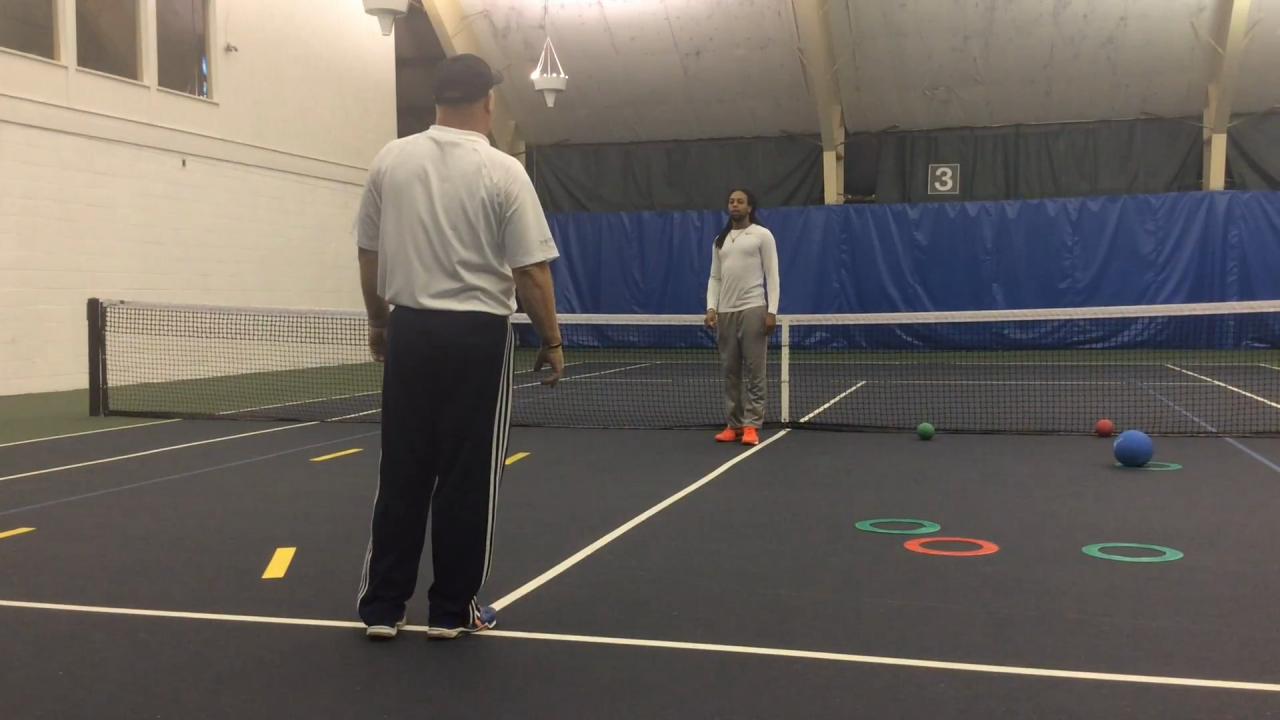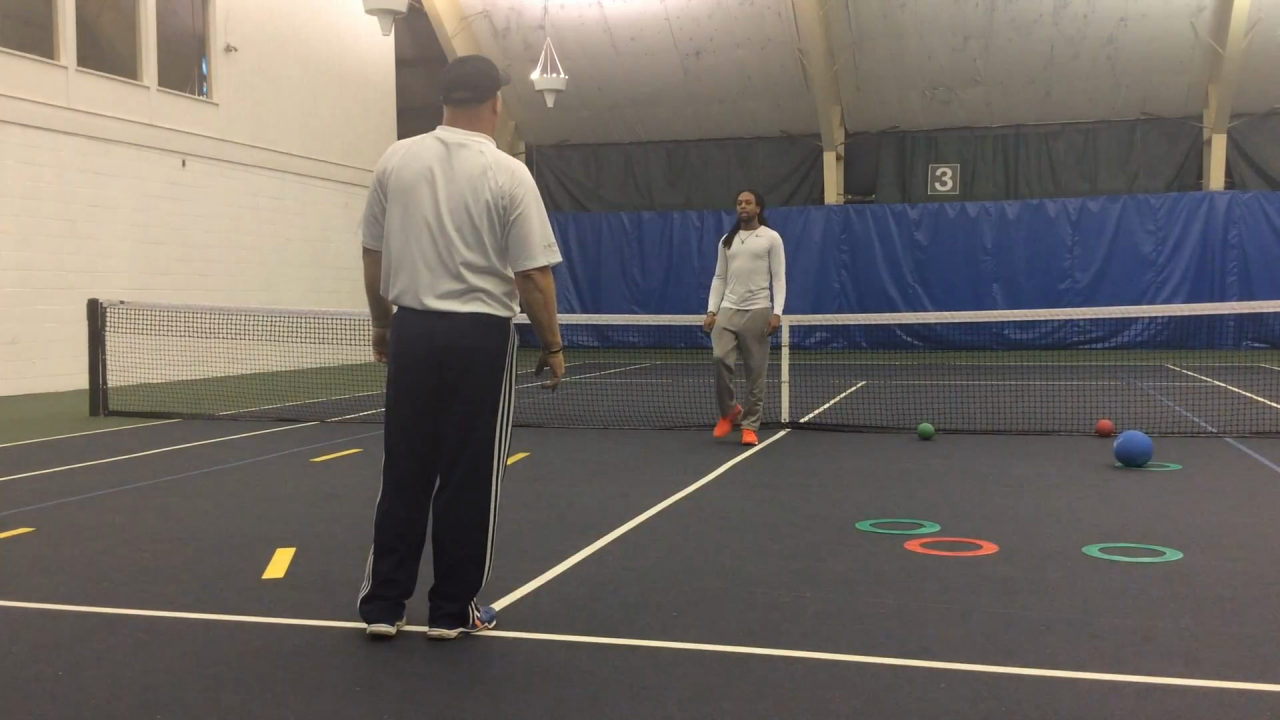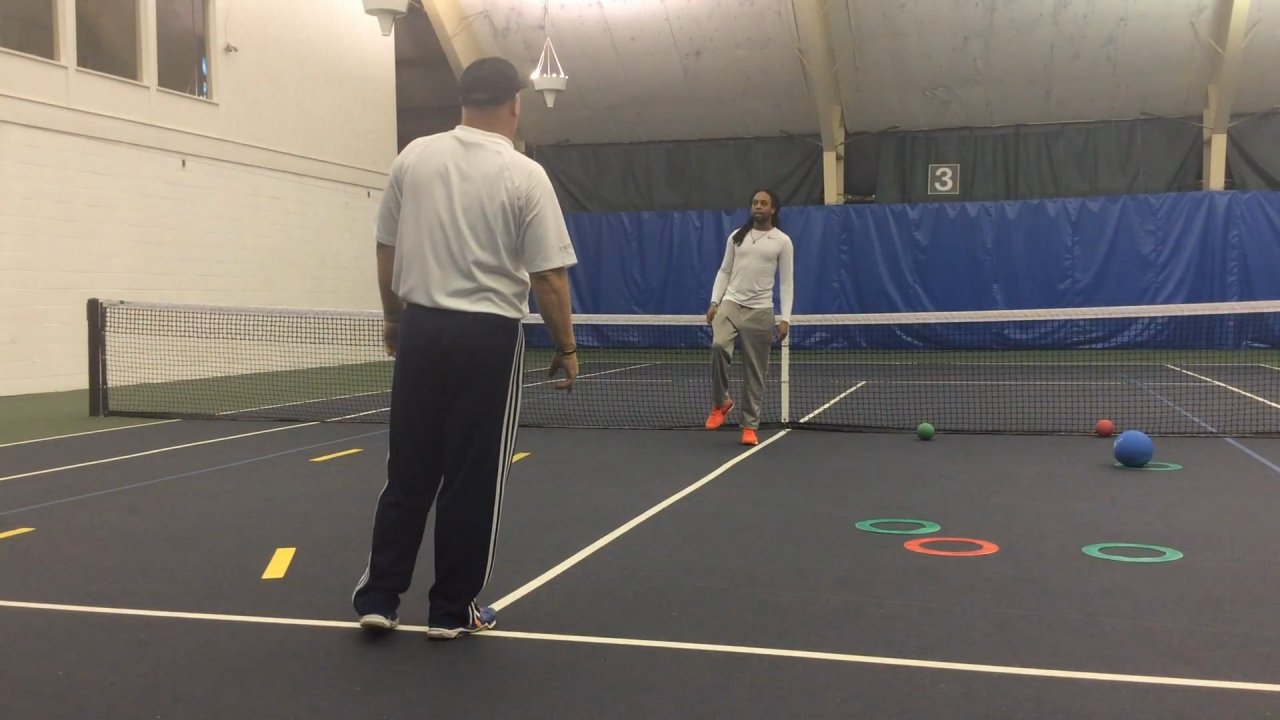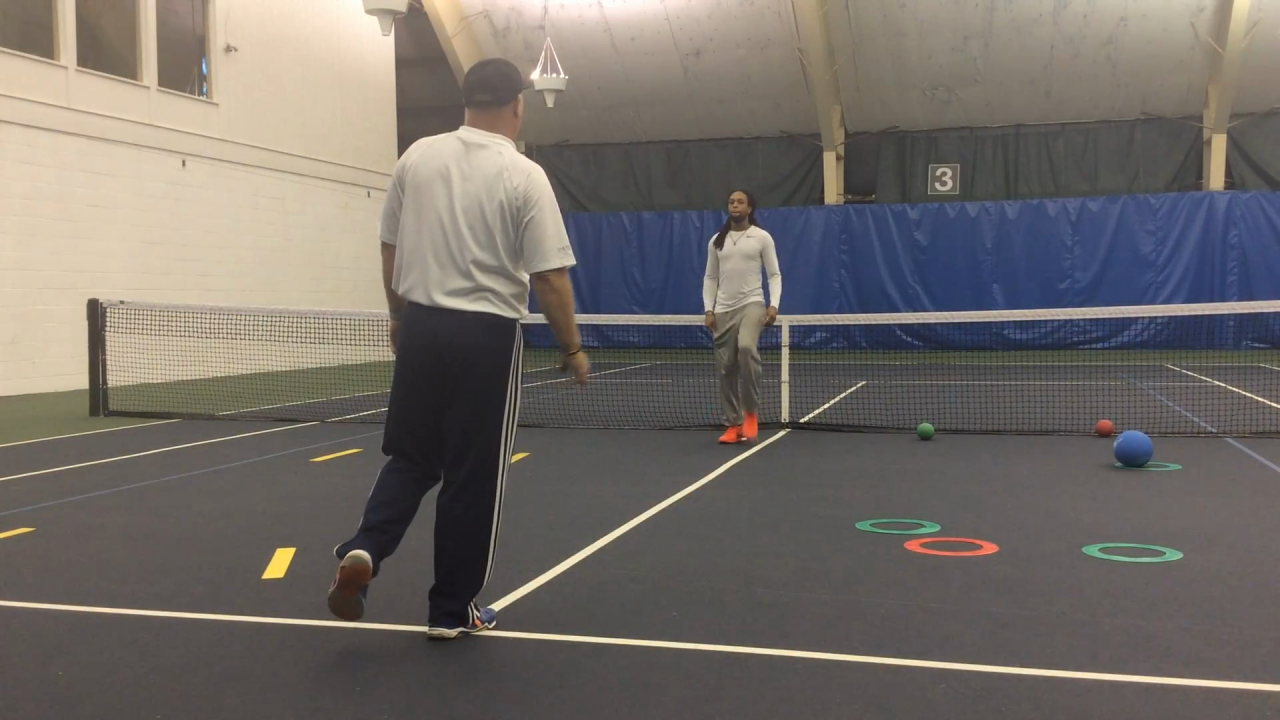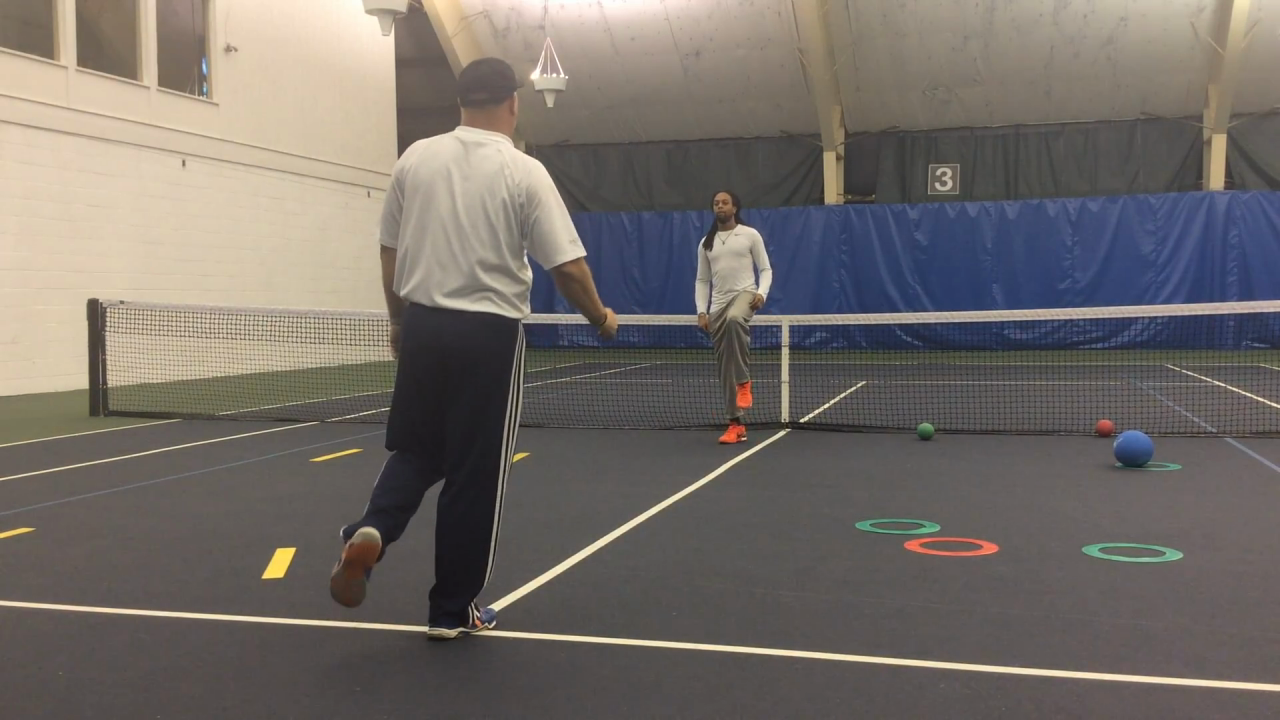
dt=1s
person 1, frame 1
left shoulder: (390, 159)
right shoulder: (503, 171)
left elbow: (369, 255)
right elbow: (531, 271)
left wrist: (378, 321)
right wrist: (552, 340)
left hip: (409, 331)
right hip: (477, 336)
left knee: (401, 475)
right knee: (466, 479)
left ankle: (382, 605)
right ankle: (451, 609)
person 1, frame 2
left shoulder: (396, 159)
right shoulder: (508, 173)
left elbow: (373, 255)
right elbow: (533, 275)
left wrist: (381, 322)
right wrist: (552, 346)
left hip: (412, 332)
right hip: (480, 337)
left knee: (404, 475)
right knee: (467, 480)
left ankle: (382, 604)
right ankle: (452, 610)
person 1, frame 3
left shoulder: (413, 157)
right shoulder: (524, 175)
left elbow: (386, 251)
right elbow: (548, 277)
left wrist: (393, 318)
right wrist: (566, 348)
left hip: (421, 330)
right hip: (488, 336)
left knee: (408, 475)
right knee: (472, 480)
left ankle: (378, 596)
right ankle: (452, 610)
person 1, frame 4
left shoulder: (416, 157)
right shoulder: (523, 175)
left elbow: (391, 249)
right elbow: (550, 277)
left wrist: (400, 316)
right wrist: (573, 349)
left hip: (423, 327)
right hip: (485, 335)
left knee: (410, 460)
right knee: (473, 478)
left ankle: (363, 552)
right ankle: (453, 610)
person 1, frame 5
left shoulder: (415, 157)
right shoulder: (524, 172)
left elbow: (390, 252)
right elbow: (567, 269)
left wrist: (398, 320)
right wrist: (601, 318)
left hip: (423, 327)
right hip: (488, 334)
left knee: (415, 452)
right knee: (474, 477)
left ankle: (368, 535)
right ankle: (452, 609)
person 2, frame 1
left shoulder: (763, 235)
right shoulder: (720, 240)
left elbow: (772, 276)
right elbow: (715, 278)
left wrist: (772, 311)
right wrist: (711, 308)
left hip: (753, 310)
right hip: (725, 312)
left knee: (755, 371)
right knee: (730, 371)
left ankle: (752, 426)
right ankle: (734, 425)
person 2, frame 2
left shoulder: (772, 238)
right shoulder: (727, 240)
left elbow: (779, 279)
right elbow: (719, 278)
left wrist: (777, 313)
right wrist: (711, 311)
left hip: (758, 311)
right hip: (729, 308)
left knee: (755, 371)
right knee: (720, 358)
left ankle: (750, 426)
right ankle: (730, 412)
person 2, frame 3
left shoulder: (783, 241)
right shoulder: (736, 237)
left elbow: (786, 282)
right elbow: (724, 271)
left wrist: (785, 319)
right wrist: (714, 301)
left hip: (760, 311)
right hip: (731, 303)
left knee: (755, 370)
right knee: (719, 346)
left ankle: (749, 427)
right ankle: (721, 403)
person 2, frame 4
left shoulder: (762, 238)
right shoulder: (717, 241)
left elbow: (774, 274)
right elbow: (710, 278)
left wrist: (773, 305)
right wrist: (709, 310)
left hip: (752, 303)
right hip: (723, 310)
left knee: (747, 350)
right knee: (725, 369)
left ankle: (750, 415)
right ankle: (735, 424)
person 2, frame 5
left shoulder: (750, 235)
right shoulder: (706, 242)
left elbow: (765, 269)
right elbow: (702, 280)
left wrist: (761, 293)
right wrist: (702, 312)
left hip: (744, 295)
right hip: (717, 307)
left knee: (735, 319)
right knee: (724, 368)
left ankle: (743, 381)
right ankle: (736, 423)
